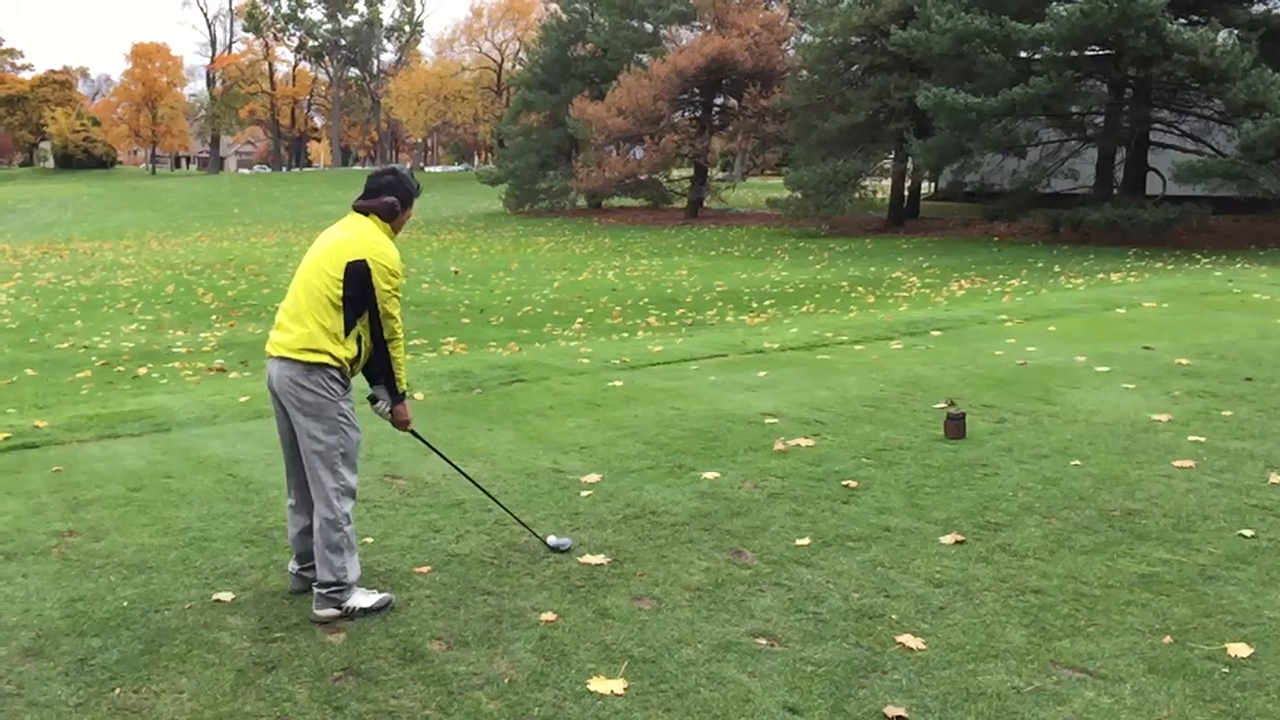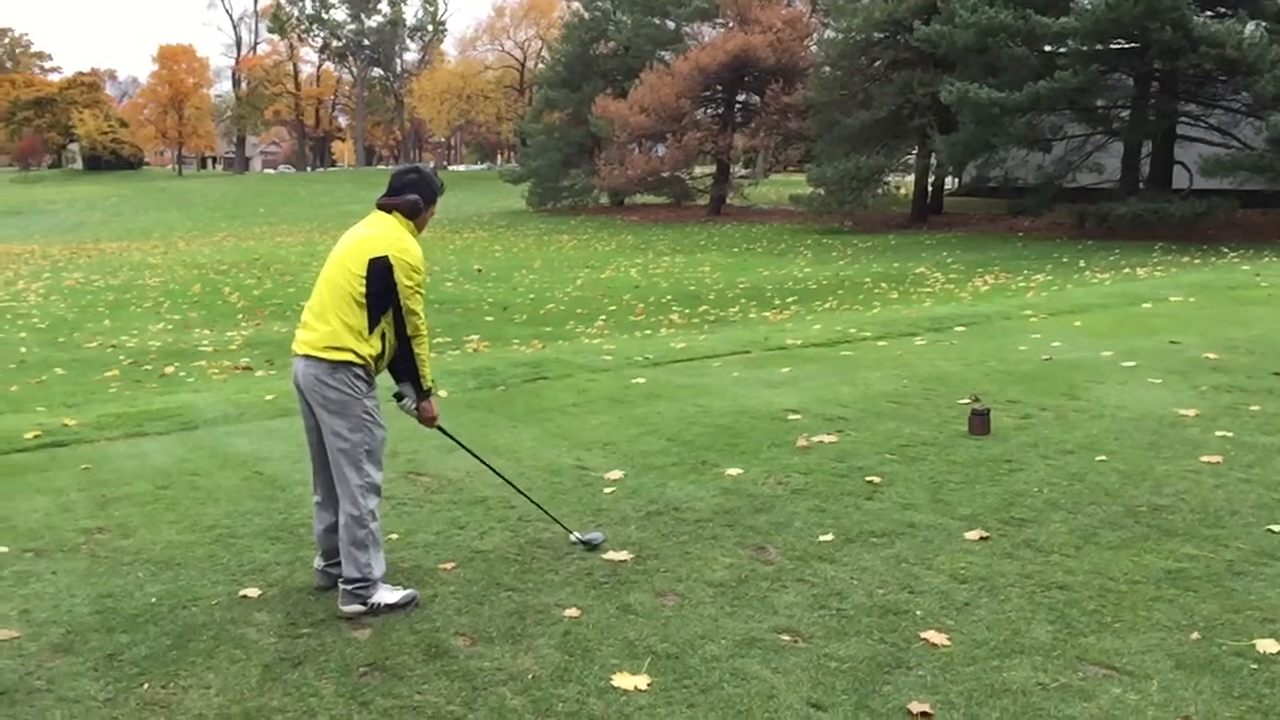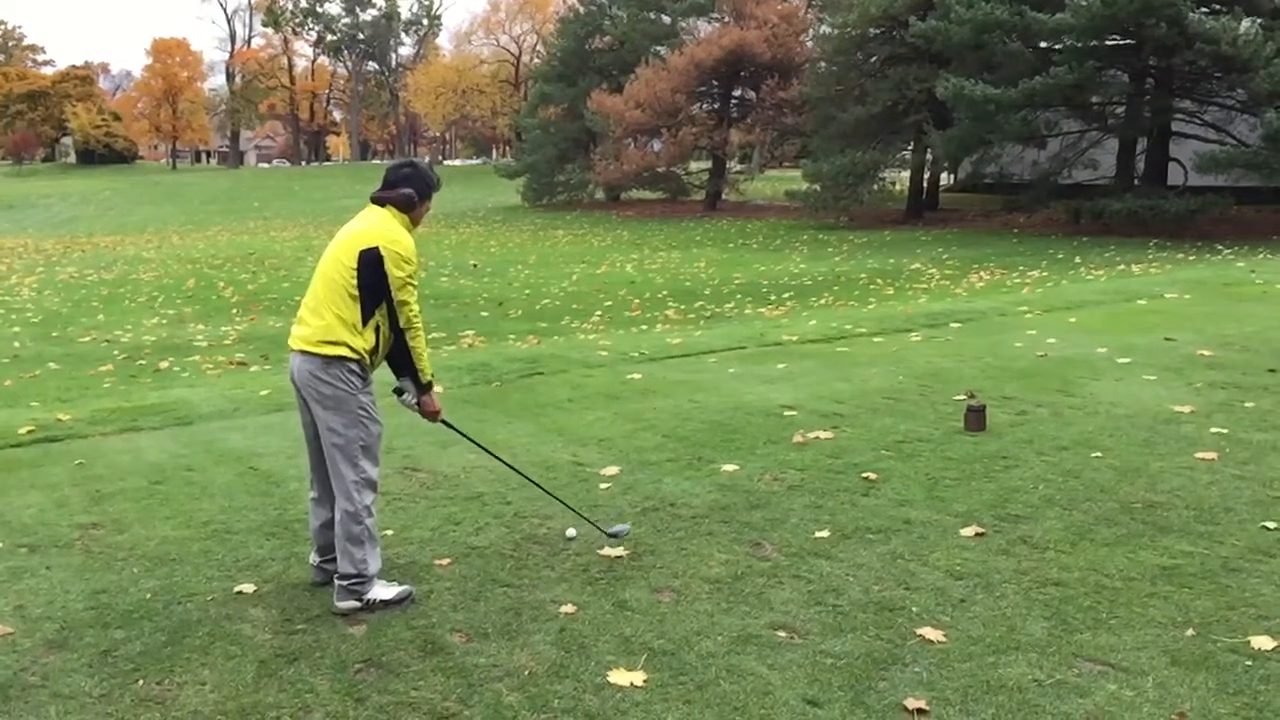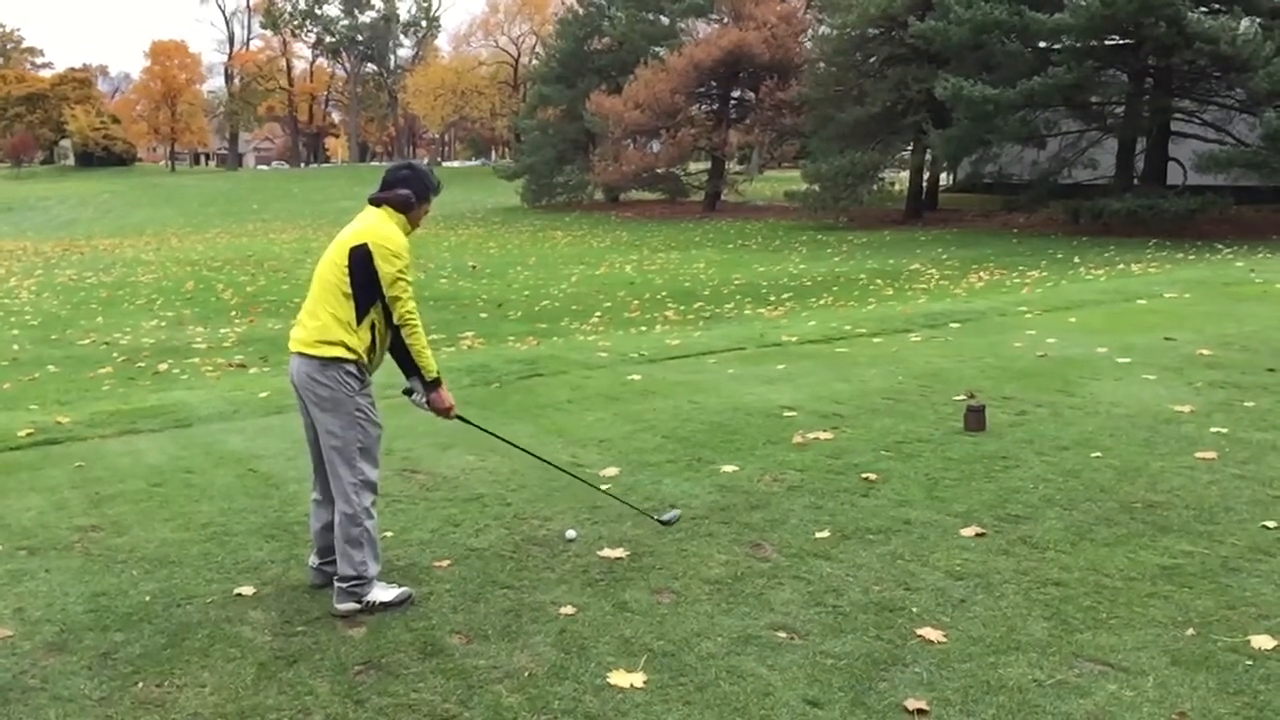
dt=1s
person 1, frame 1
left shoulder: (341, 232)
right shoulder: (379, 251)
right elbow: (384, 330)
left wrist: (377, 387)
right wrist: (396, 396)
left hip: (282, 361)
right hip: (315, 372)
left knee: (306, 478)
right knee: (334, 485)
left ankle: (306, 567)
right ankle: (335, 593)
person 1, frame 2
left shoulder: (366, 231)
right shoulder: (402, 248)
right elbow: (409, 327)
left wrist: (404, 384)
right wrist: (423, 392)
left hip: (309, 360)
right hip: (341, 369)
left knee: (332, 475)
right knee: (359, 481)
left ankle: (332, 562)
right ankle: (361, 588)
person 1, frame 3
left shoulder: (365, 225)
right shoulder: (394, 240)
right elbow: (404, 320)
left wrist: (406, 380)
right wrist: (423, 386)
left hip: (307, 355)
right hip: (336, 364)
left knee: (329, 470)
right knee: (356, 477)
left ankle: (327, 559)
right ankle: (356, 584)
person 1, frame 4
left shoulder: (367, 227)
right shoulder: (387, 238)
left elbow: (384, 317)
right elbow: (403, 319)
left wrist: (416, 381)
right wrist: (433, 382)
left hip: (309, 359)
right hip: (335, 365)
left knee: (332, 472)
right knee: (355, 478)
left ankle: (327, 562)
right ankle: (356, 586)
